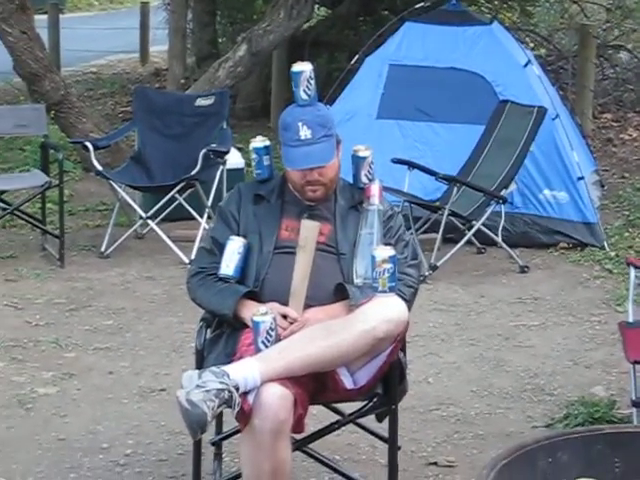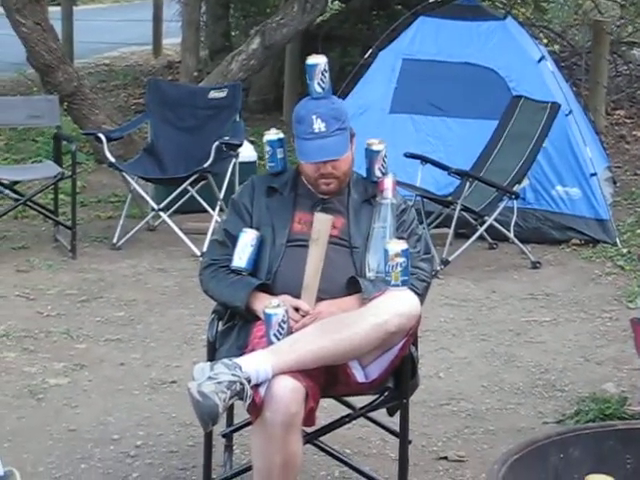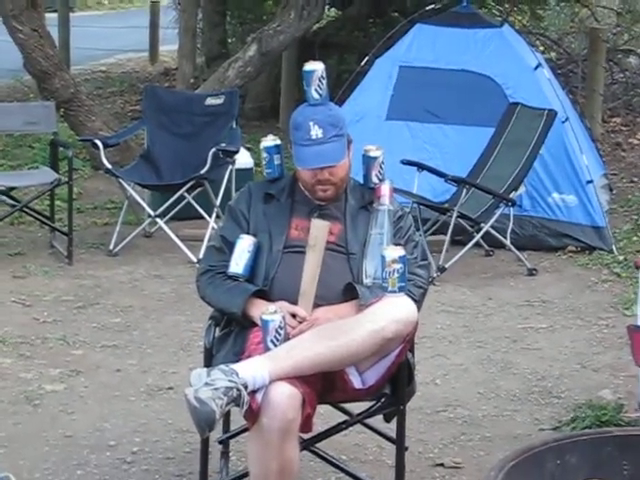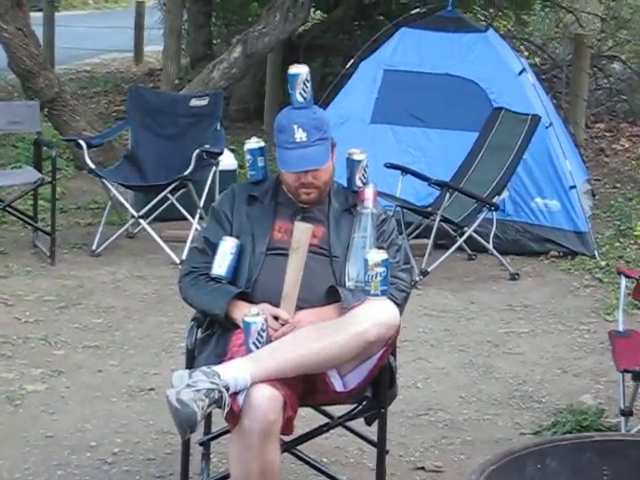
dt=0.4s
person 1, frame 1
right shoulder: (246, 201)
left elbow: (404, 282)
right elbow: (202, 277)
left wrist: (334, 314)
right wrist: (249, 309)
left hip: (348, 353)
right hip: (267, 342)
left knee: (391, 313)
right knee: (270, 404)
left ankle: (230, 379)
person 1, frame 2
right shoulder: (260, 194)
left elbow: (416, 276)
right elbow: (214, 269)
left wrist: (347, 308)
right wrist: (261, 301)
left hip: (360, 345)
right hip: (278, 335)
left knee: (404, 306)
right knee: (281, 396)
left ankle: (242, 371)
person 1, frame 3
right shoulder: (257, 200)
left elbow: (414, 283)
right elbow: (211, 275)
left wrist: (343, 313)
right wrist: (258, 308)
left hip: (357, 352)
right hip: (275, 342)
left knee: (400, 313)
right knee: (279, 403)
left ankle: (239, 377)
person 1, frame 4
right shoulder: (240, 202)
left elbow: (397, 286)
right elbow: (193, 277)
left wrist: (325, 317)
right wrist: (240, 309)
left hip: (339, 355)
right hip: (257, 343)
left knee: (383, 316)
right knee: (260, 405)
left ankle: (221, 380)
